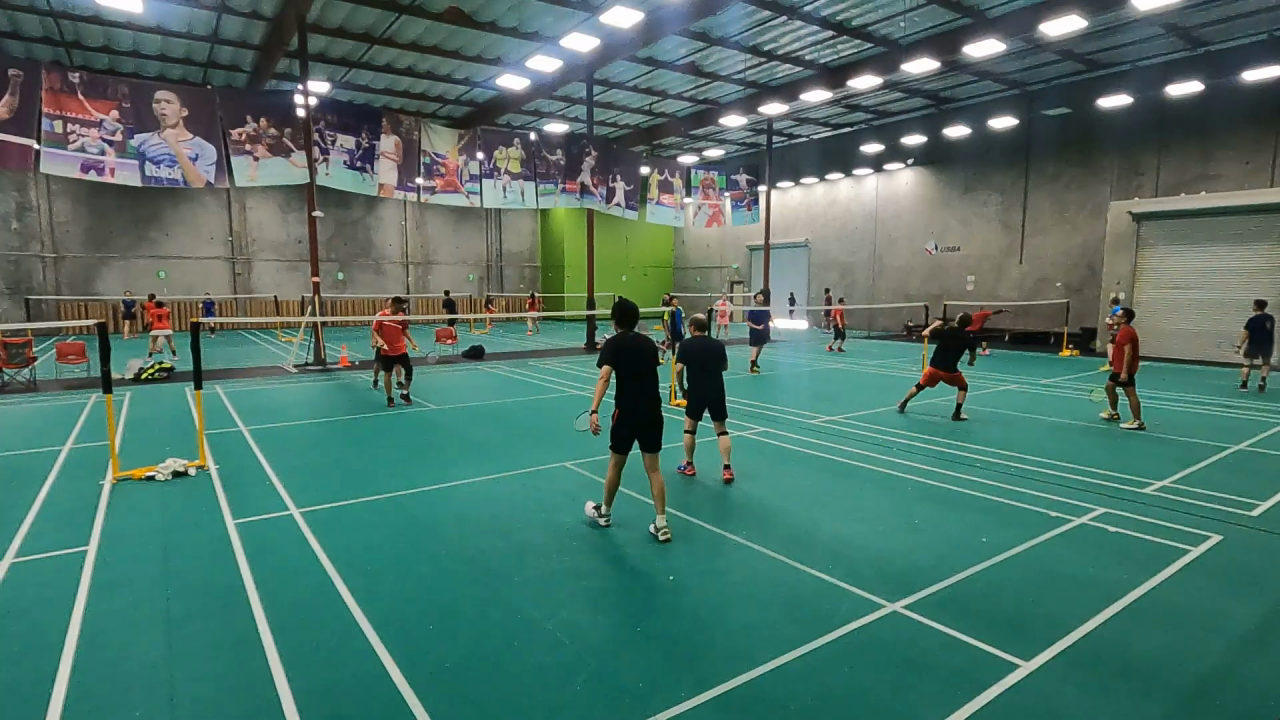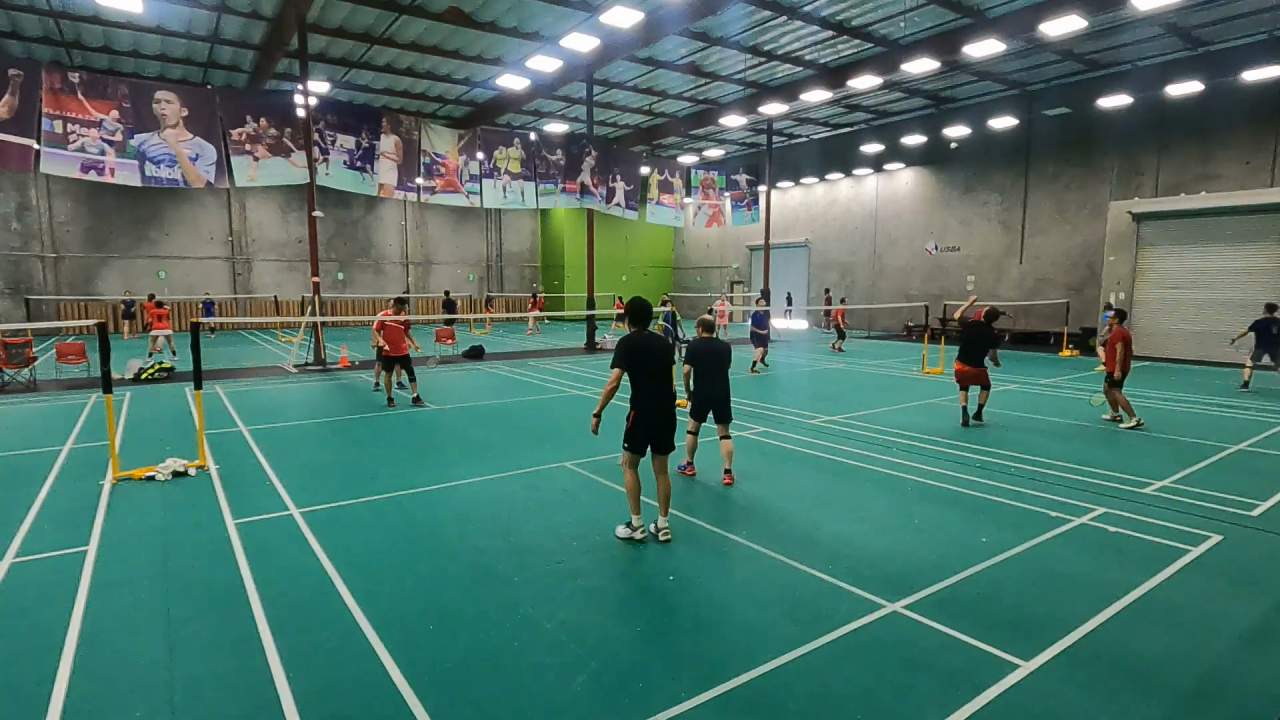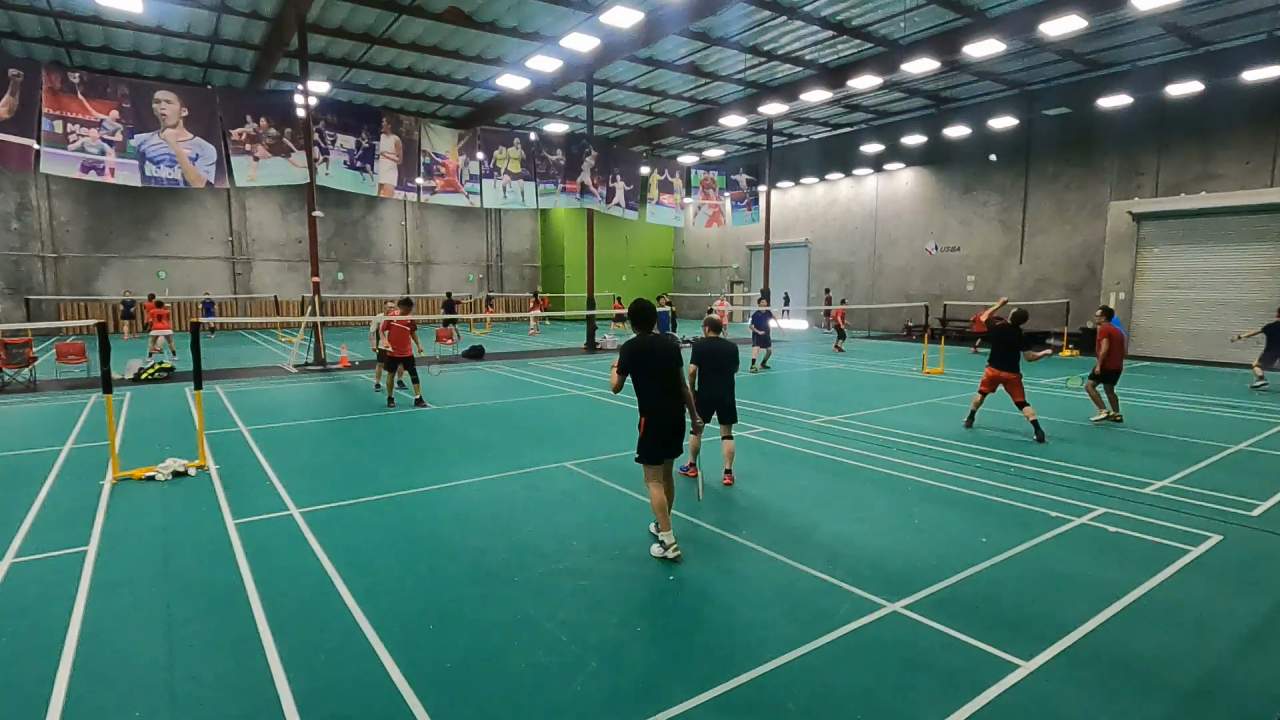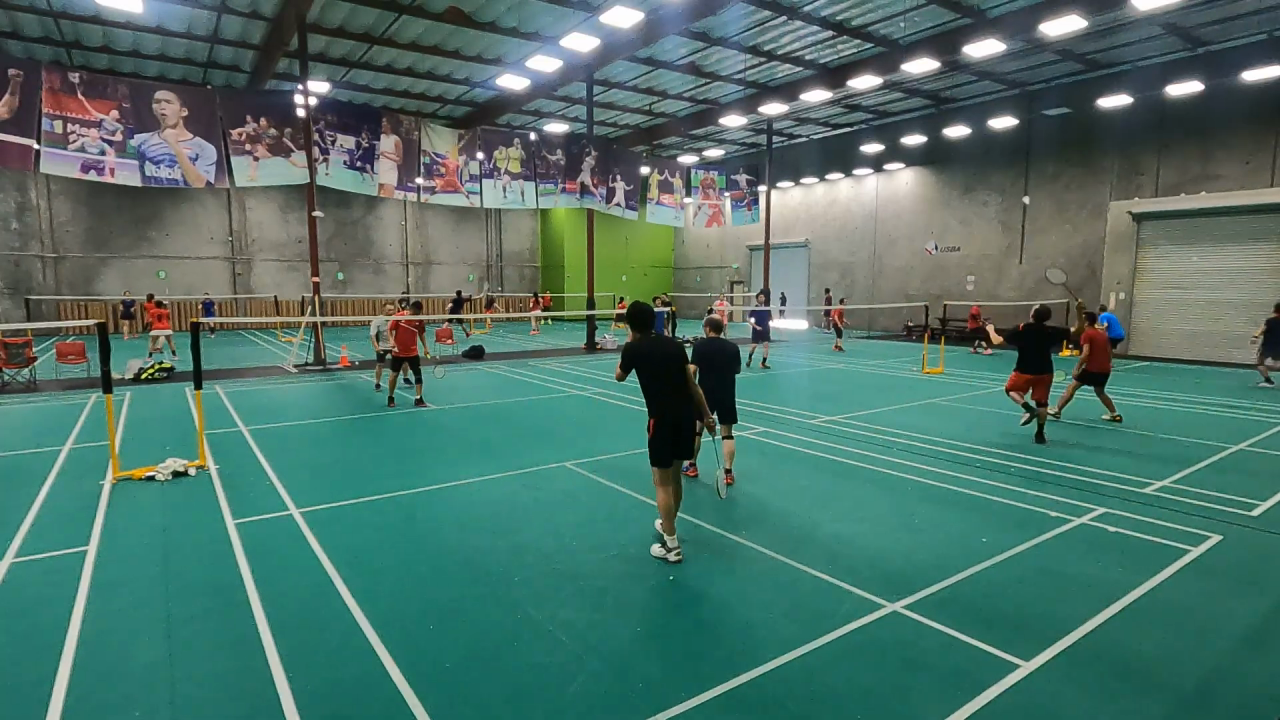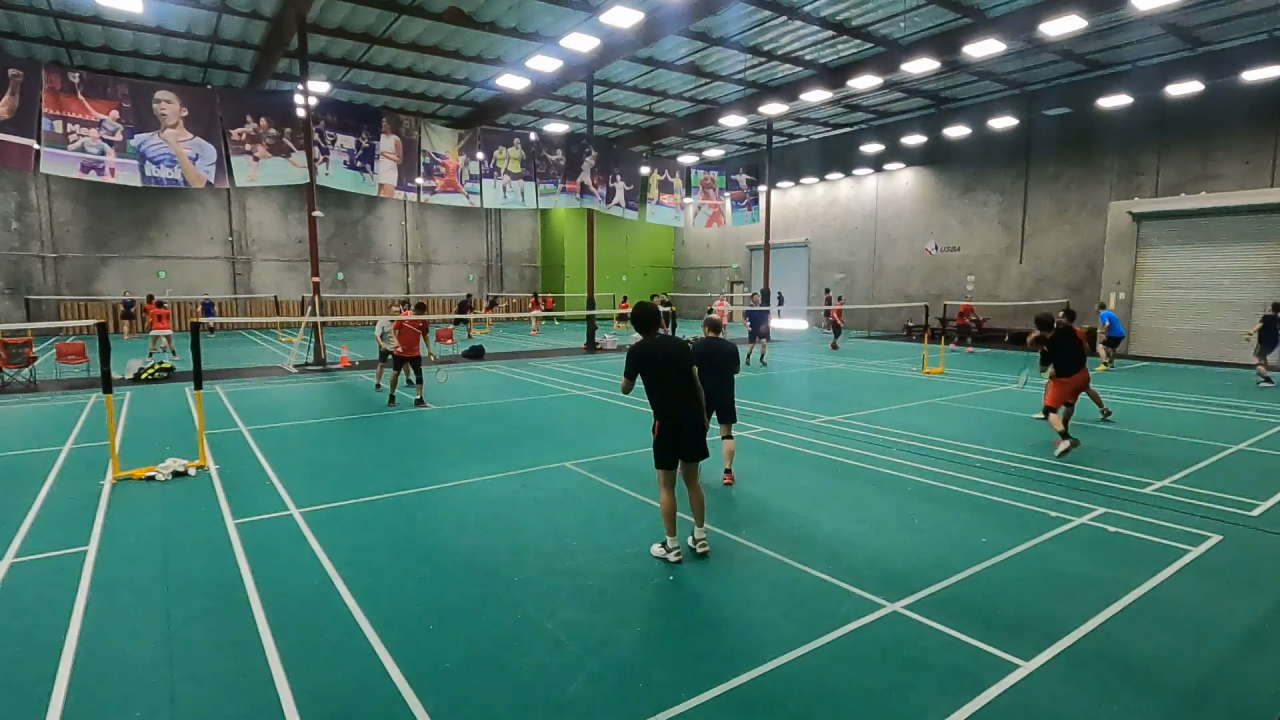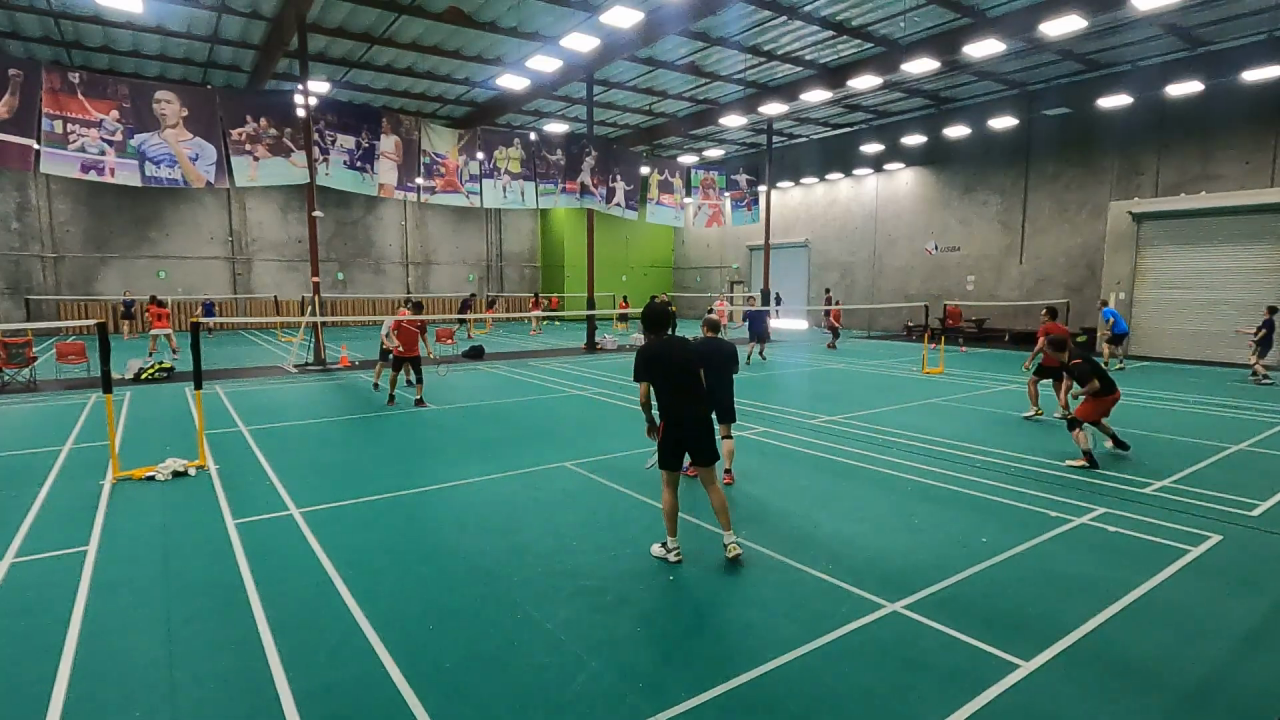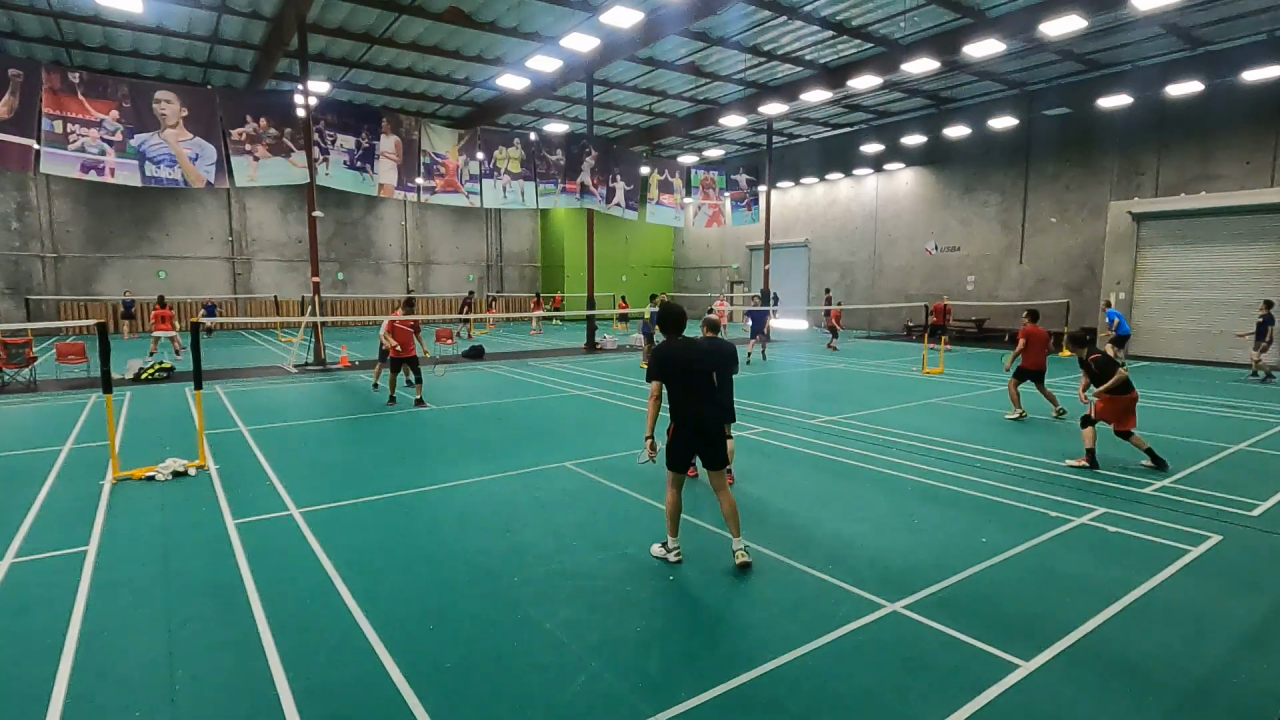
dt=0.2s
person 1, frame 1
left shoulder: (613, 343)
right shoulder: (649, 343)
left elbow: (604, 377)
left wrist: (594, 411)
left hip: (627, 412)
right hip: (652, 411)
left knee: (615, 465)
right knee: (653, 469)
left ankle: (604, 512)
right ankle: (661, 524)
person 1, frame 2
left shoulder: (627, 343)
right shoulder: (663, 343)
left elbow: (614, 383)
left wrist: (597, 413)
left hip: (643, 413)
right hip: (667, 412)
left knee: (630, 465)
right knee: (662, 469)
left ankle: (636, 524)
right ankle: (663, 525)
person 1, frame 3
left shoulder: (631, 347)
right shoulder: (671, 345)
left elbow: (616, 387)
right elbow: (683, 385)
left wrist: (616, 366)
right wrist: (694, 415)
left hip: (653, 419)
right hip: (677, 416)
left knee: (653, 480)
right knee: (666, 473)
left ankle: (669, 542)
right ankle: (663, 525)
person 1, frame 4
left shoulder: (633, 349)
right shoulder: (674, 344)
left elbow: (619, 376)
right elbow: (692, 382)
right wrist: (707, 414)
left hip: (662, 420)
right hip: (687, 416)
left knee: (662, 483)
right knee: (675, 475)
left ankle: (671, 546)
right ankle: (669, 524)
person 1, frame 5
left shoulder: (637, 351)
right shoulder: (680, 344)
left elbow: (625, 388)
right elbow: (696, 384)
right wrist: (703, 415)
left hip: (668, 422)
right hip: (694, 417)
left knee: (666, 484)
right knee: (692, 479)
left ankle: (672, 546)
right ankle: (700, 537)
person 1, frame 6
left shoulder: (646, 352)
right shoulder: (688, 345)
left elbow: (644, 397)
right elbow: (702, 384)
left wrist: (650, 423)
left hip: (673, 424)
right hip: (701, 419)
left knee: (669, 486)
right knee: (711, 483)
left ankle: (671, 547)
right ankle: (730, 541)
person 1, frame 7
left shoulder: (661, 352)
right shoulder: (702, 347)
left elbow: (655, 395)
right elbow: (713, 384)
left wrist: (649, 435)
left hip: (683, 426)
right hip: (712, 423)
left knee: (674, 486)
right knee: (721, 487)
left ankle: (672, 547)
right ankle: (739, 549)
